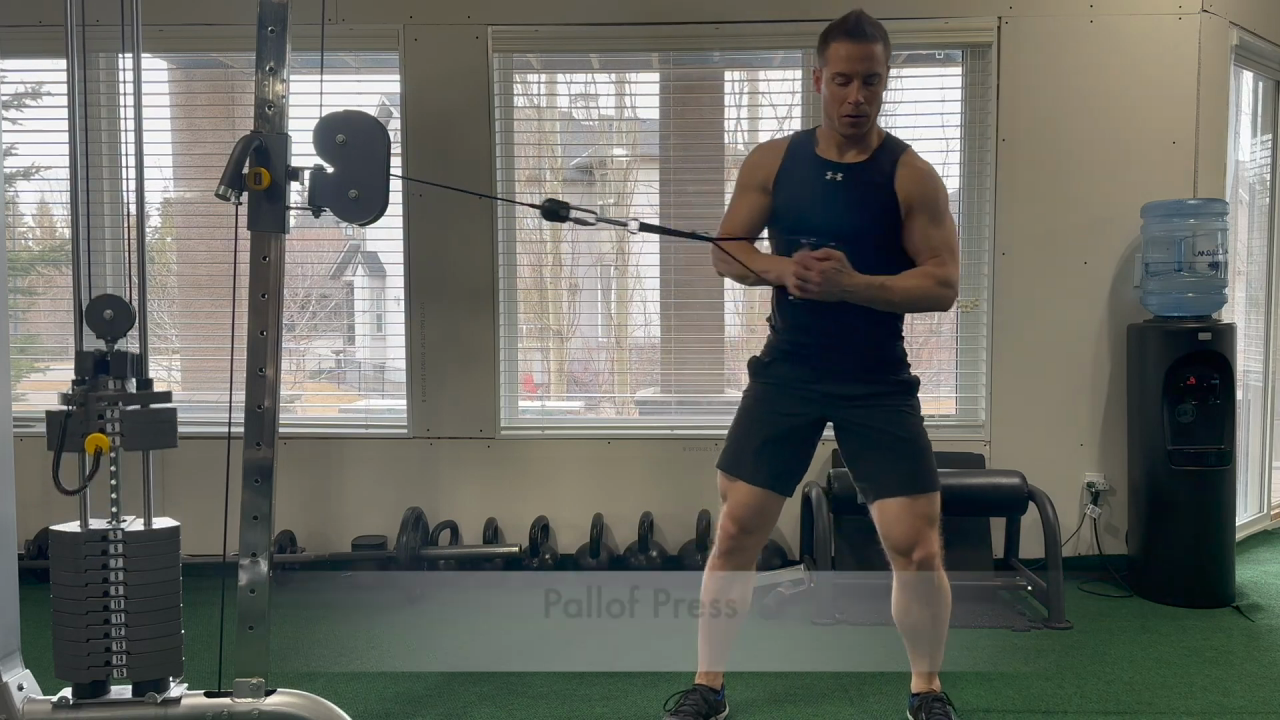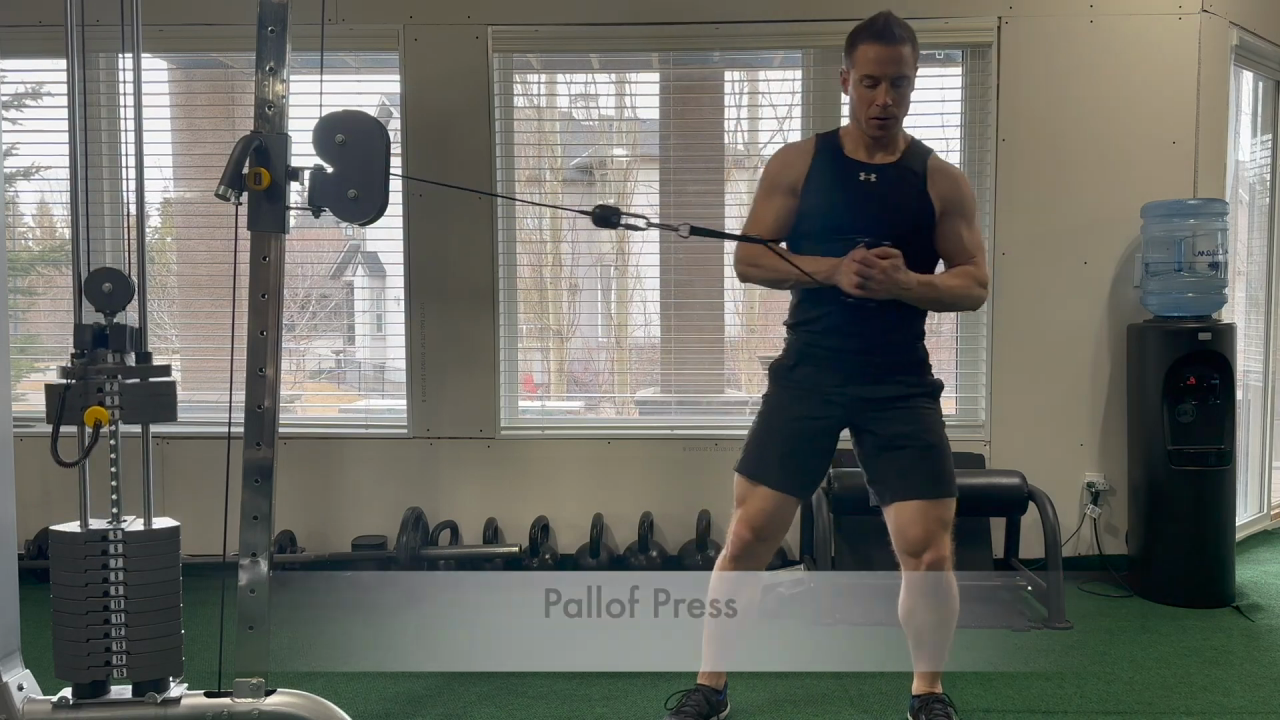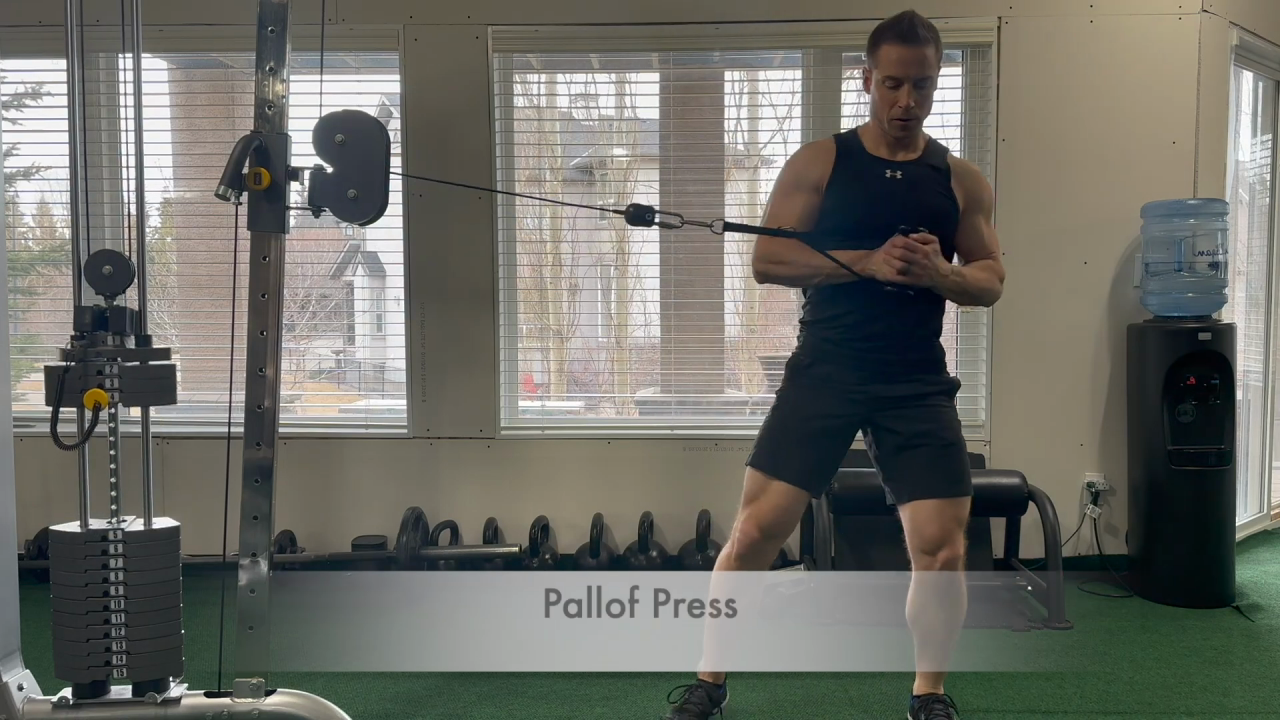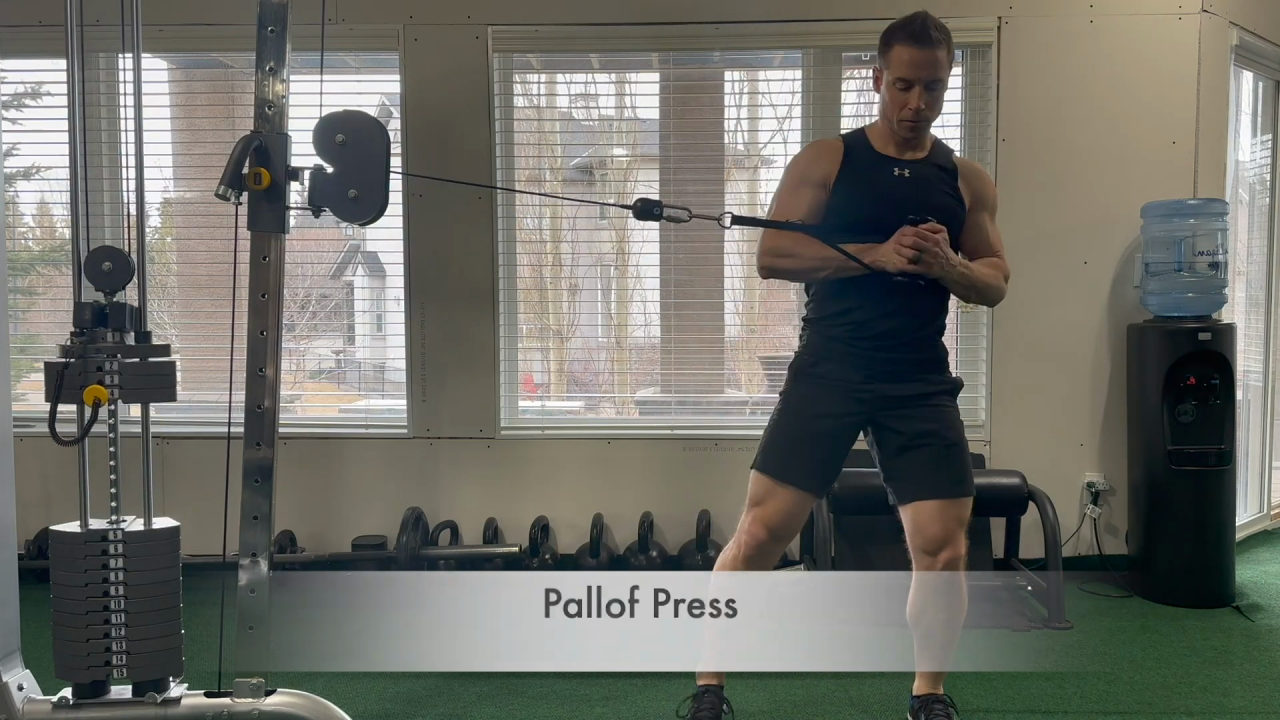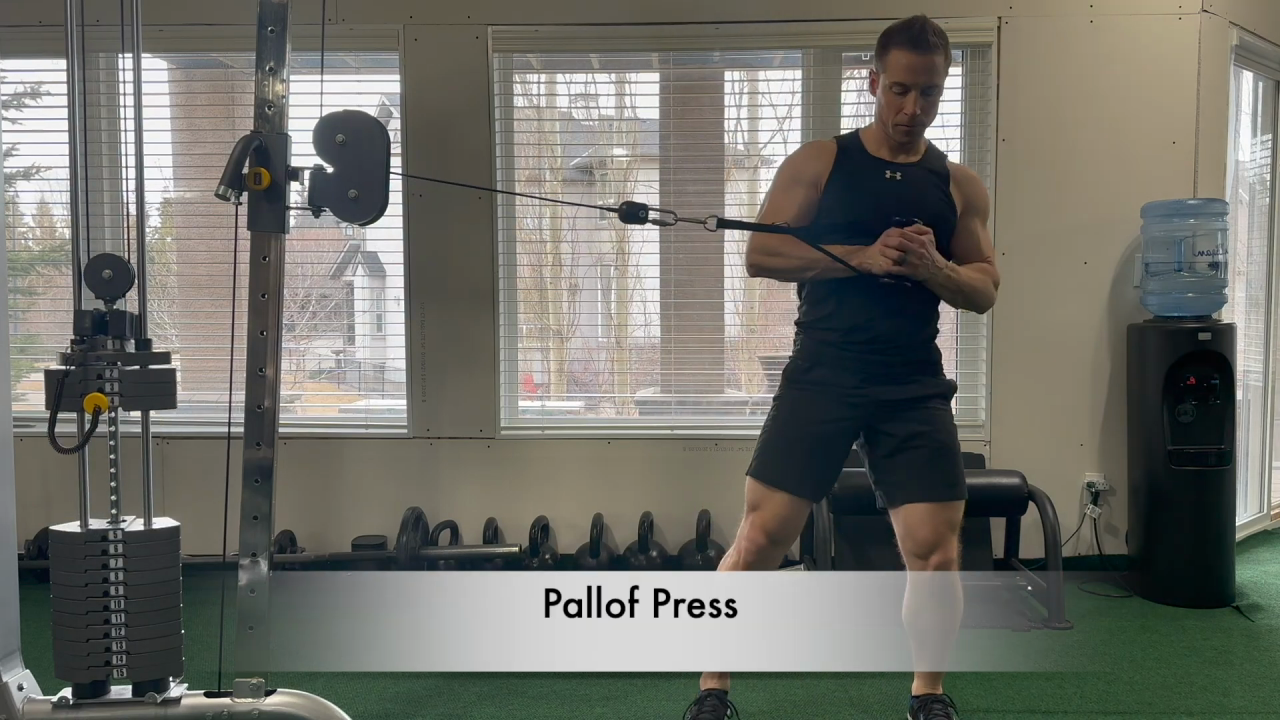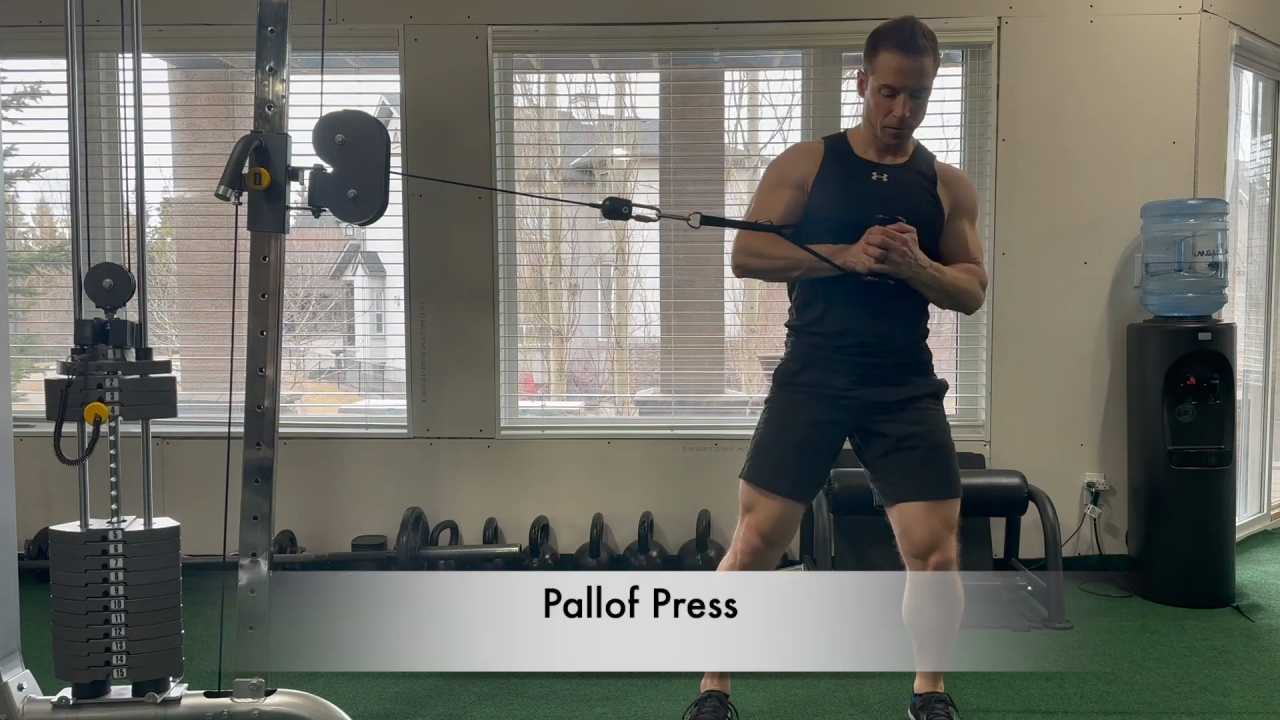
dt=0.1s
person 1, frame 1
left shoulder: (913, 176)
right shoulder: (773, 161)
left elbow: (942, 286)
right elbow: (723, 249)
left wrist: (860, 285)
right wrist: (788, 272)
left hip: (879, 382)
right hip: (787, 374)
left knee: (918, 552)
right knee: (736, 533)
person 1, frame 2
left shoulder: (940, 179)
right shoulder: (797, 162)
left elbow: (974, 284)
right elbow: (748, 257)
left wrist: (905, 281)
right wrist: (834, 272)
left hip: (899, 386)
right hip: (806, 376)
left knee: (930, 555)
right knee: (749, 537)
person 1, frame 3
left shoulder: (961, 180)
right shoulder: (819, 161)
left elbow: (991, 282)
right elbow: (766, 260)
left wrist: (939, 271)
right wrist: (868, 262)
left hip: (917, 384)
right hip: (824, 373)
left knee: (943, 553)
right knee: (755, 532)
person 1, frame 4
left shoulder: (967, 180)
right shoulder: (825, 160)
left elbow: (996, 281)
right elbow: (772, 255)
left wrist: (947, 264)
right wrist: (877, 254)
left hip: (920, 384)
right hip: (827, 371)
left knee: (944, 554)
right knee: (761, 534)
person 1, frame 5
left shoulder: (959, 184)
right shoulder: (818, 162)
left elbow: (985, 289)
right elbow: (761, 254)
left wrist: (932, 265)
right wrist: (864, 255)
left hip: (914, 387)
right hip: (821, 377)
left knee: (936, 556)
right knee: (758, 541)
person 1, frame 6
left shoulder: (948, 185)
right shoulder: (806, 163)
left elbow: (972, 290)
right elbow: (746, 254)
left wrist: (914, 265)
right wrist: (848, 254)
left hip: (905, 388)
right hip: (812, 380)
left knee: (935, 556)
right knee: (754, 543)
